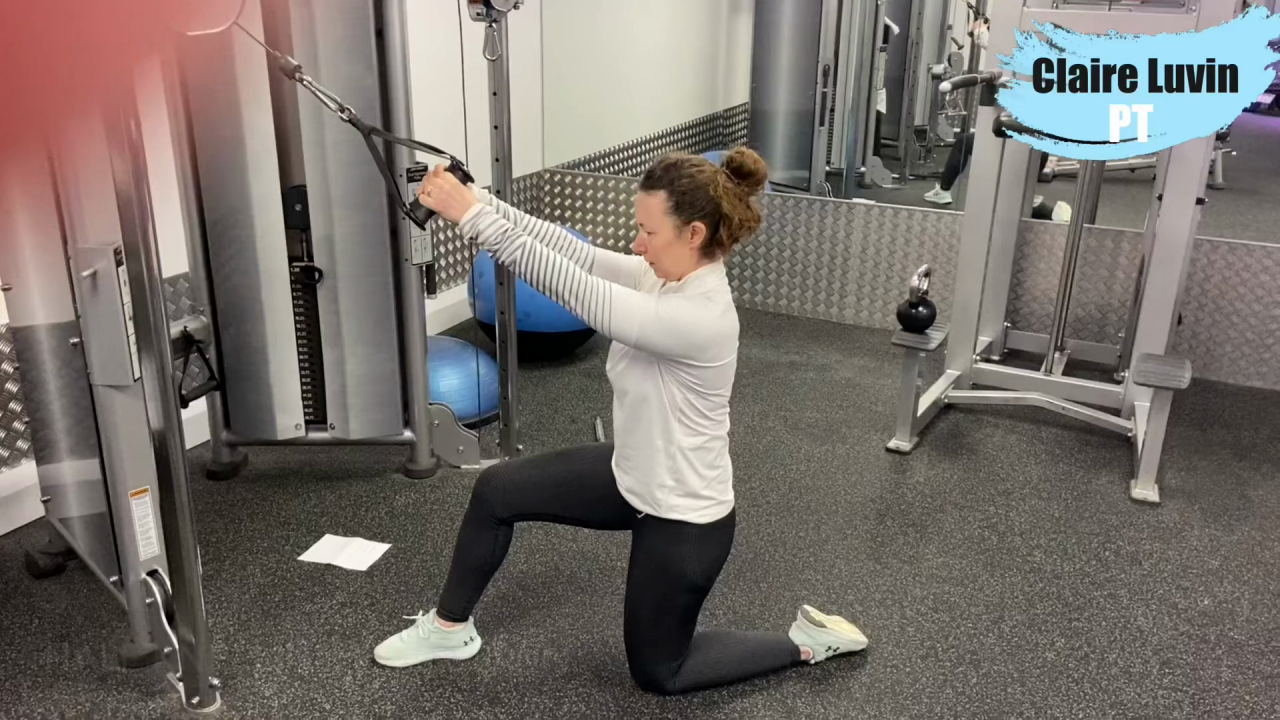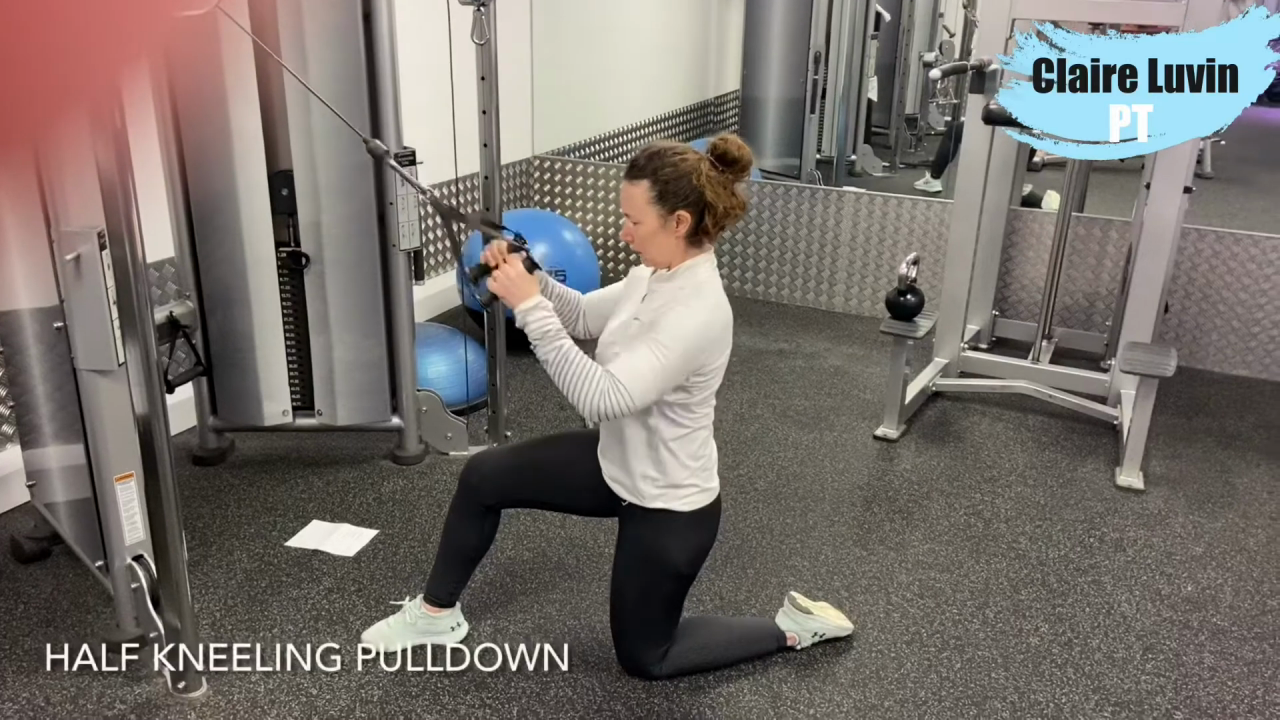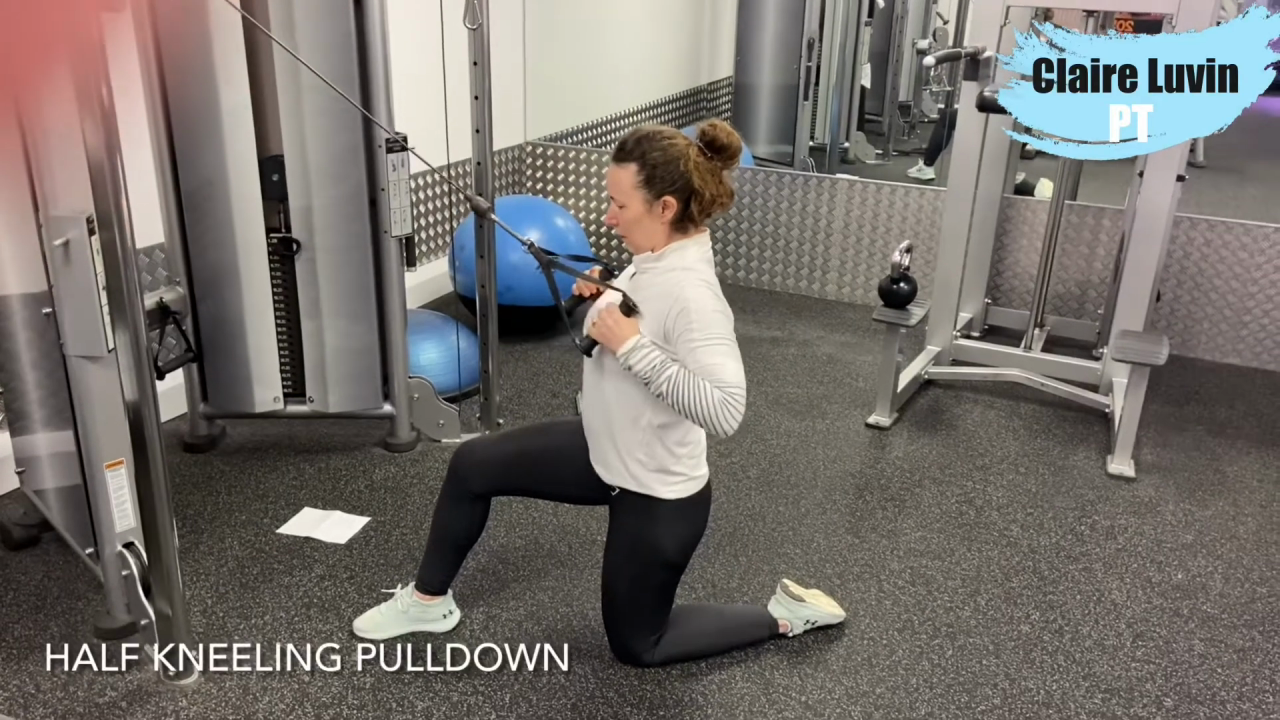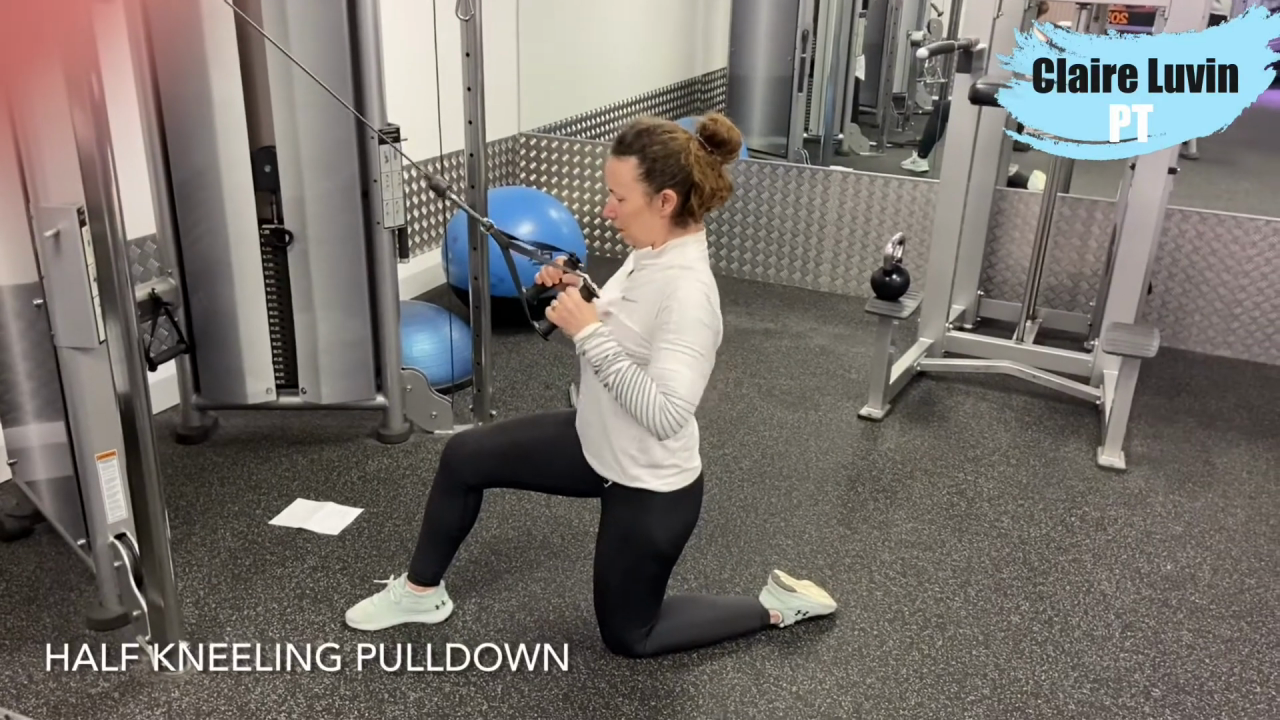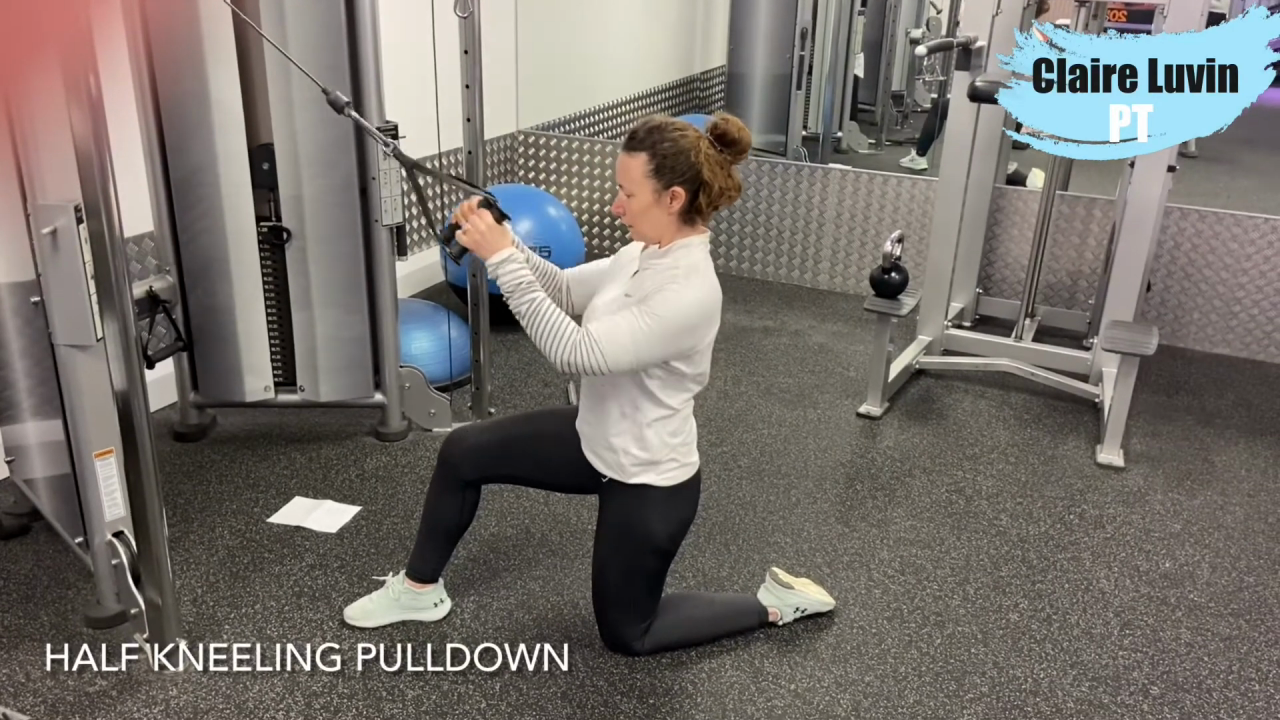
dt=0.7s
person 1, frame 1
left shoulder: (701, 316)
right shoulder: (671, 275)
left elbow: (576, 290)
right elbow: (574, 251)
left wrist: (474, 217)
right wrist: (477, 198)
left hip: (685, 518)
right hip: (633, 475)
left knee: (657, 670)
right knee: (497, 490)
left ankle: (808, 640)
right ankle: (450, 627)
person 1, frame 2
left shoulder: (697, 312)
right shoulder: (663, 270)
left elbow: (600, 401)
right elbow: (591, 315)
left wrist: (532, 310)
right wrist: (532, 281)
left hip: (669, 503)
right hip: (619, 463)
left knee: (643, 655)
right knee: (483, 477)
left ankle: (794, 626)
right ankle: (437, 613)
person 1, frame 3
left shoulder: (691, 292)
right shoulder: (658, 257)
left elbow: (724, 410)
left wrist: (632, 346)
right wrist: (605, 297)
left hip: (660, 493)
right hip: (607, 451)
left knee: (636, 643)
right knee: (473, 465)
left ankle: (786, 614)
right ankle: (428, 601)
person 1, frame 4
left shoulder: (687, 292)
right shoulder: (652, 255)
left elbow: (660, 413)
left wrist: (587, 330)
right wrist: (578, 293)
left hip: (650, 485)
right hip: (599, 443)
left knee: (628, 635)
right knee: (464, 457)
left ankle: (778, 606)
right ankle: (421, 592)
person 1, frame 5
left shoulder: (689, 293)
right shoulder: (650, 250)
left elbow: (575, 352)
right elbow: (568, 291)
left wrist: (502, 260)
right wrist: (504, 244)
left hip: (649, 481)
right hip: (599, 438)
left knee: (626, 631)
right knee: (463, 452)
left ankle: (776, 604)
right ankle: (419, 589)
